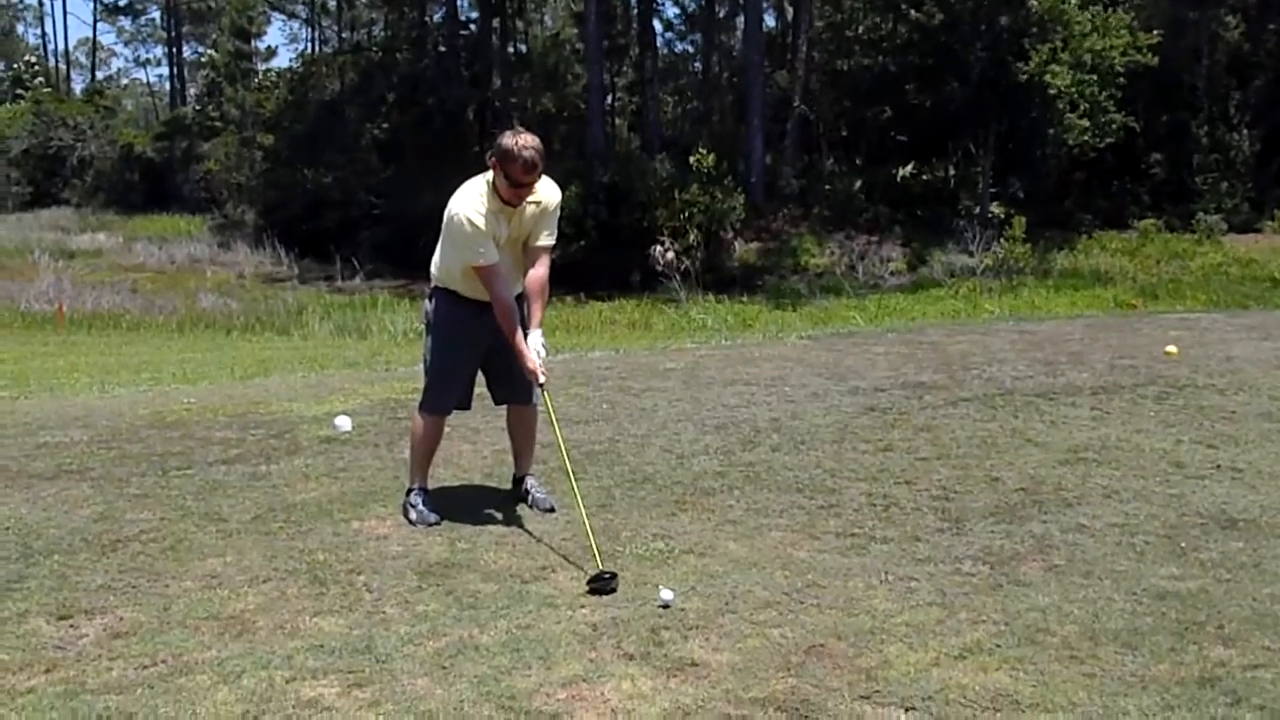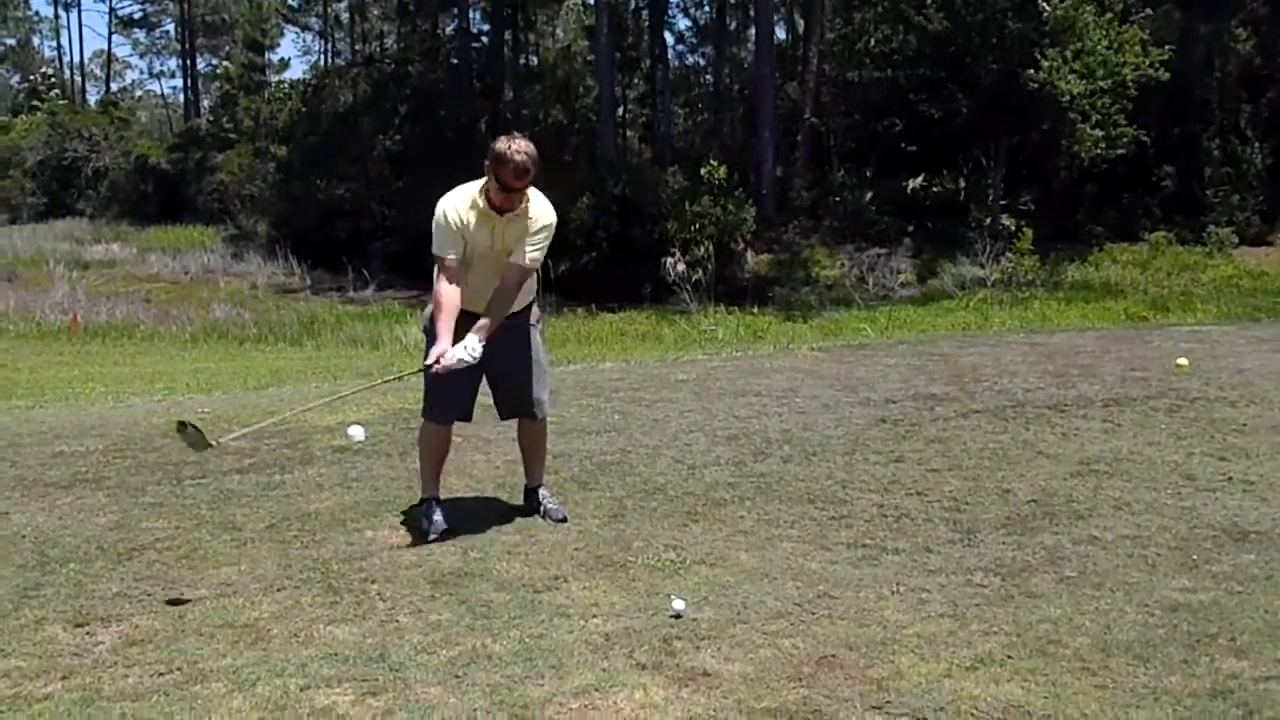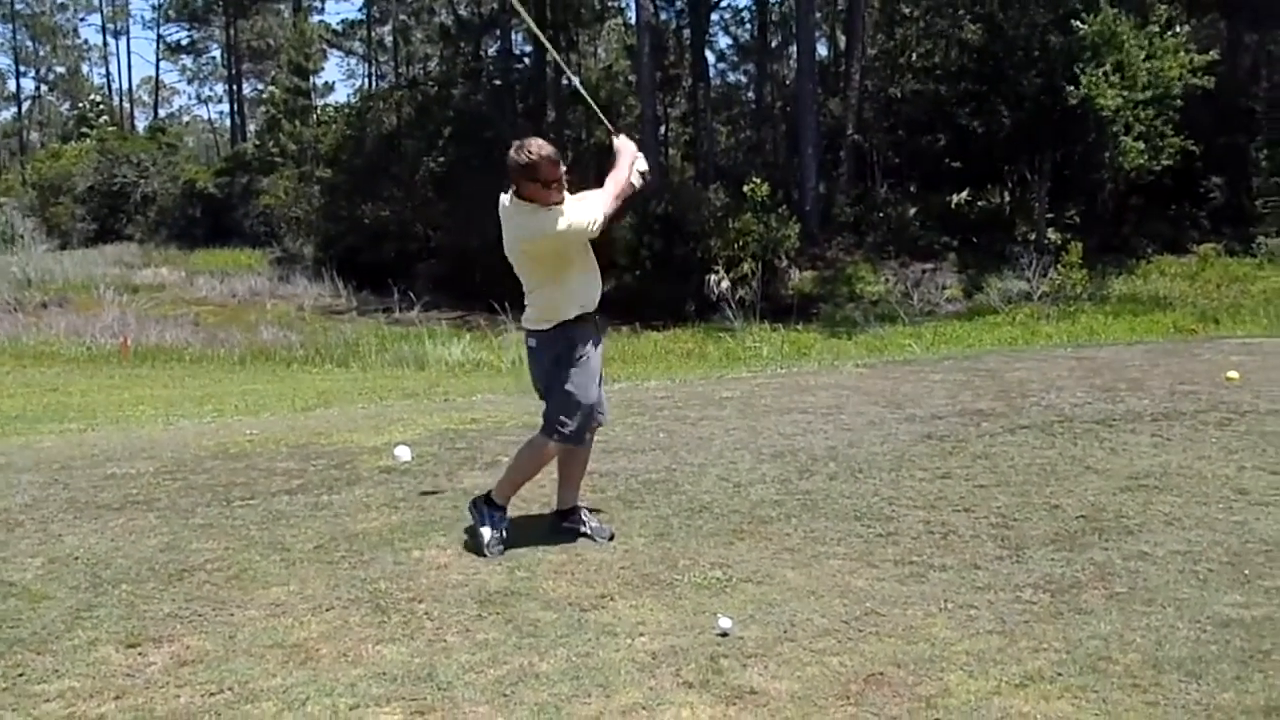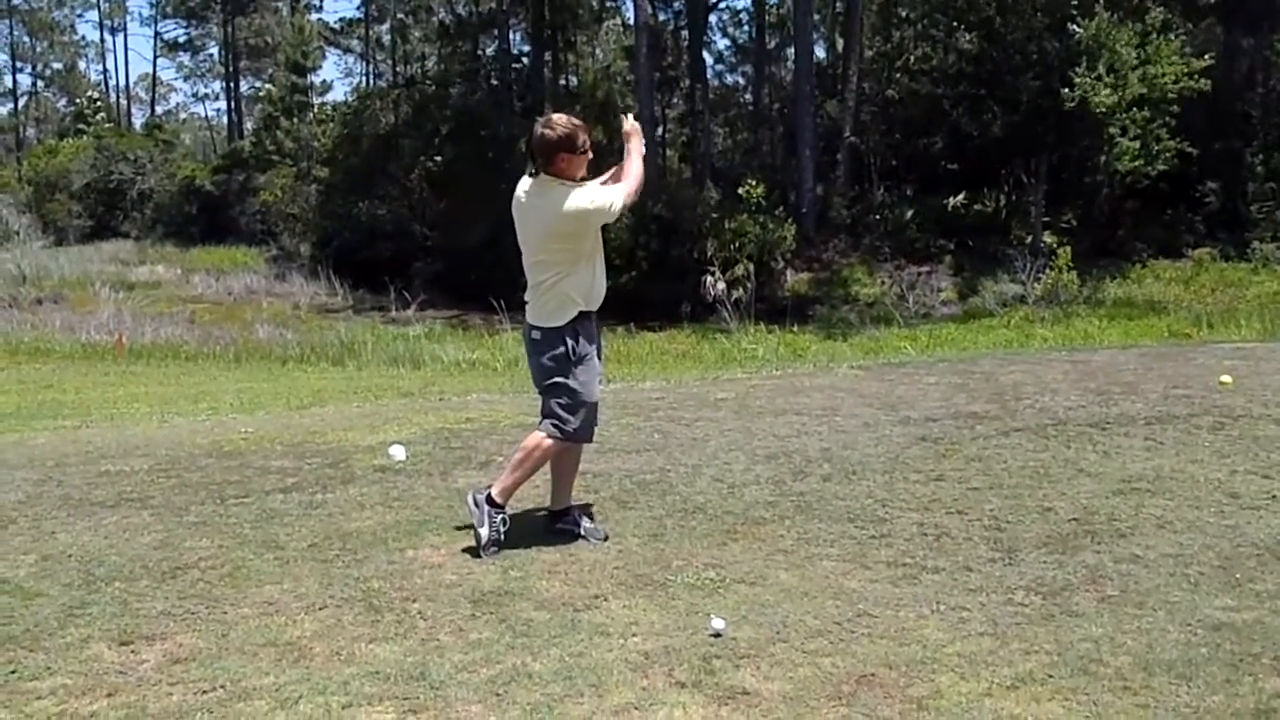
dt=1s
person 1, frame 1
left shoulder: (547, 196)
right shoulder: (467, 209)
left elbow: (537, 266)
right elbow: (496, 289)
left wrist: (535, 332)
right wrist: (521, 352)
left hip: (511, 302)
right hip: (457, 303)
left knee: (523, 393)
right knee: (437, 401)
left ankle: (523, 478)
right ankle: (417, 490)
person 1, frame 2
left shoulder: (541, 215)
right shoulder: (454, 207)
left elbow: (511, 286)
right elbow: (447, 279)
left wrist: (478, 339)
right wrist: (444, 339)
left hip: (513, 317)
right hip: (457, 315)
left knee: (534, 408)
right knee: (439, 411)
left ankle: (536, 490)
right ankle: (429, 500)
person 1, frame 3
left shoulder: (515, 202)
right shoulder: (557, 225)
left elbow: (587, 198)
right elbow: (608, 199)
left wrist: (626, 172)
right wrist: (626, 155)
left hip: (570, 325)
right hip: (563, 335)
left knee: (585, 422)
right knee: (564, 430)
left ankle: (568, 509)
right ankle: (492, 504)
person 1, frame 4
left shoulder: (527, 190)
right shoulder: (577, 203)
right elbow: (629, 191)
left wrist: (623, 163)
right wrist: (634, 145)
left hip: (554, 321)
right hip: (567, 328)
left knee: (577, 420)
right knee: (563, 424)
left ankle: (562, 510)
right ankle: (492, 500)
